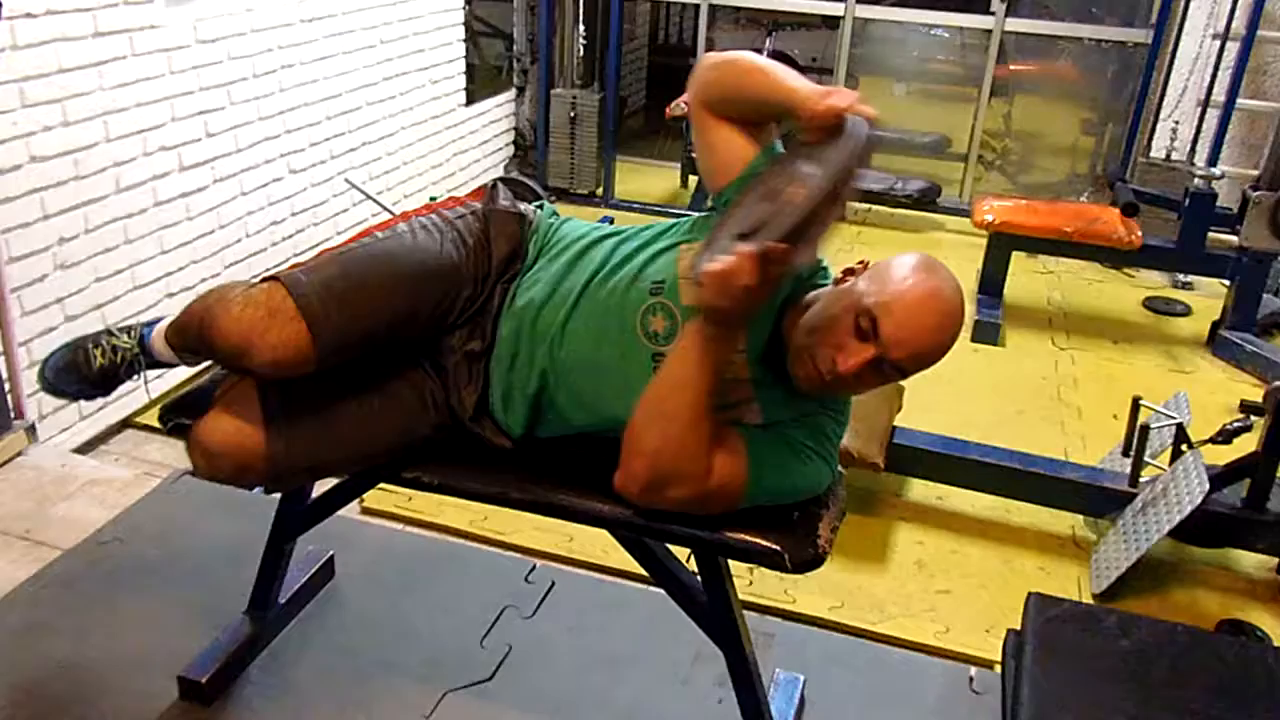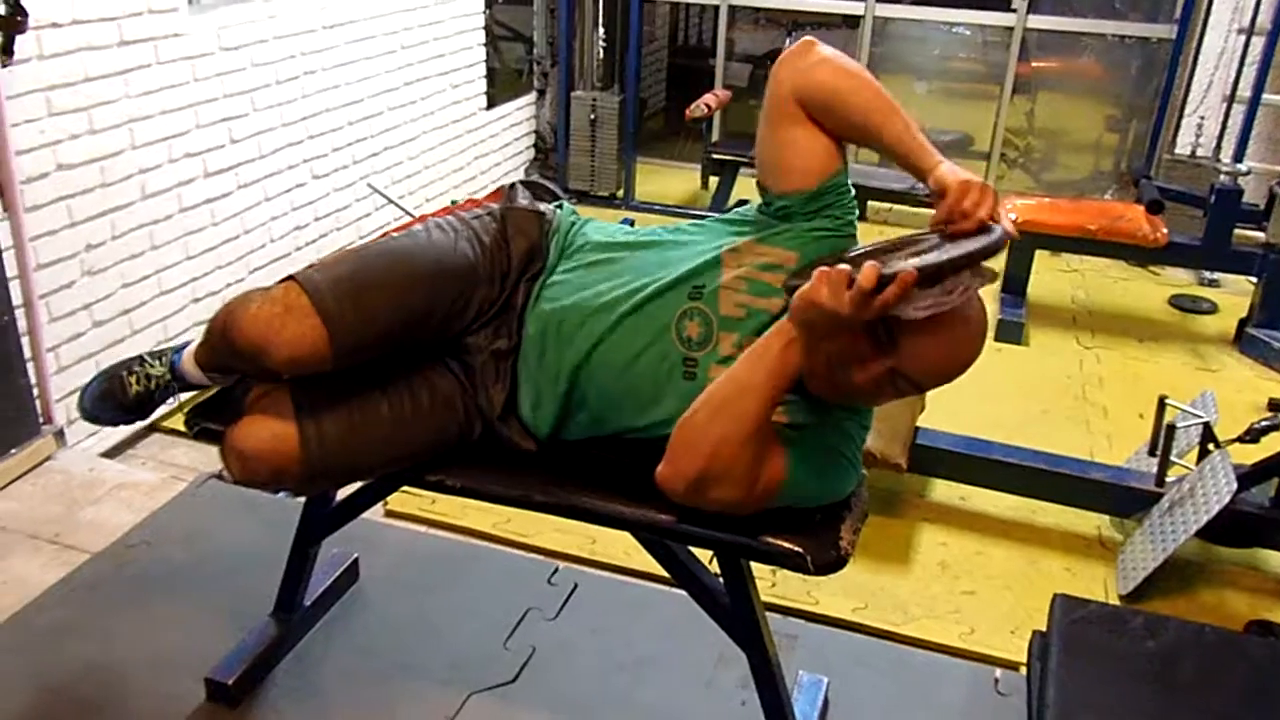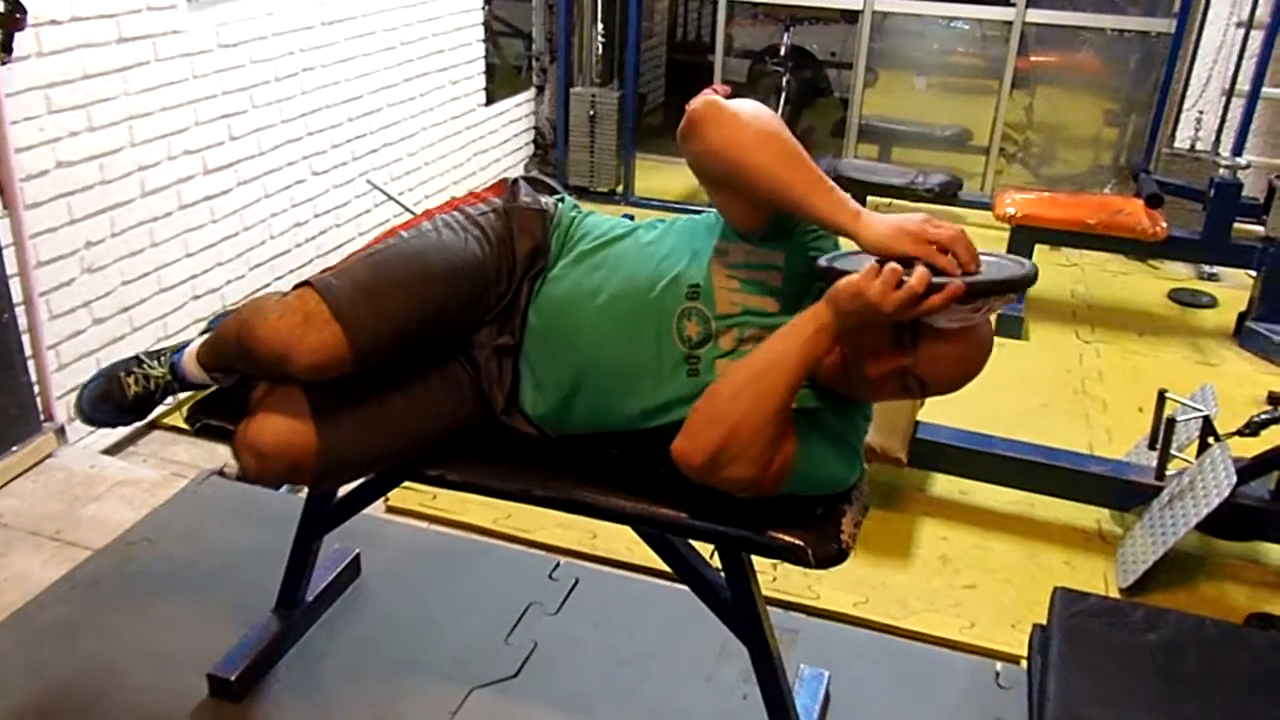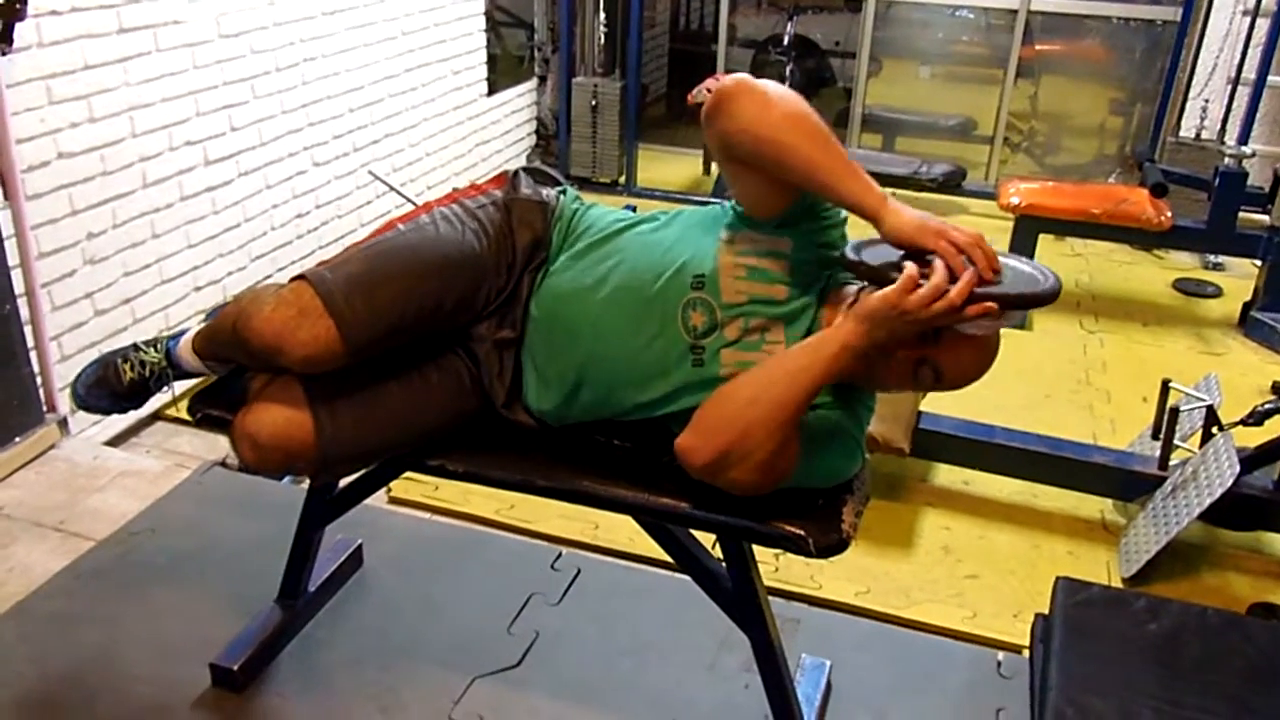
dt=0.5s
person 1, frame 1
left shoulder: (803, 449)
left elbow: (647, 476)
right elbow: (712, 83)
left wrist: (709, 324)
right wrist: (819, 101)
left hip: (477, 394)
left knee: (223, 447)
right knee: (261, 334)
right ankle: (169, 341)
person 1, frame 2
left shoulder: (826, 452)
right shoulder: (820, 237)
left elbow: (691, 477)
right elbow: (805, 67)
left wrist: (801, 337)
right wrist: (935, 166)
left hip: (500, 397)
left knee: (256, 452)
right knee: (270, 331)
left ankle: (249, 380)
right ankle: (198, 364)
person 1, frame 3
left shoulder: (830, 442)
right shoulder: (807, 239)
left elbow: (704, 452)
right elbow: (710, 122)
left wrist: (828, 321)
right wrist: (857, 220)
left hip: (505, 385)
left knee: (269, 447)
right knee: (301, 337)
left ankle: (240, 380)
right ankle: (202, 359)
person 1, frame 4
left shoulder: (832, 430)
right shoulder: (816, 233)
left elbow: (709, 452)
right elbow: (735, 103)
left wrist: (857, 340)
right wrist: (889, 209)
left hip: (506, 378)
left knee: (267, 439)
right knee: (292, 330)
left ankle: (240, 363)
right ankle: (196, 349)
